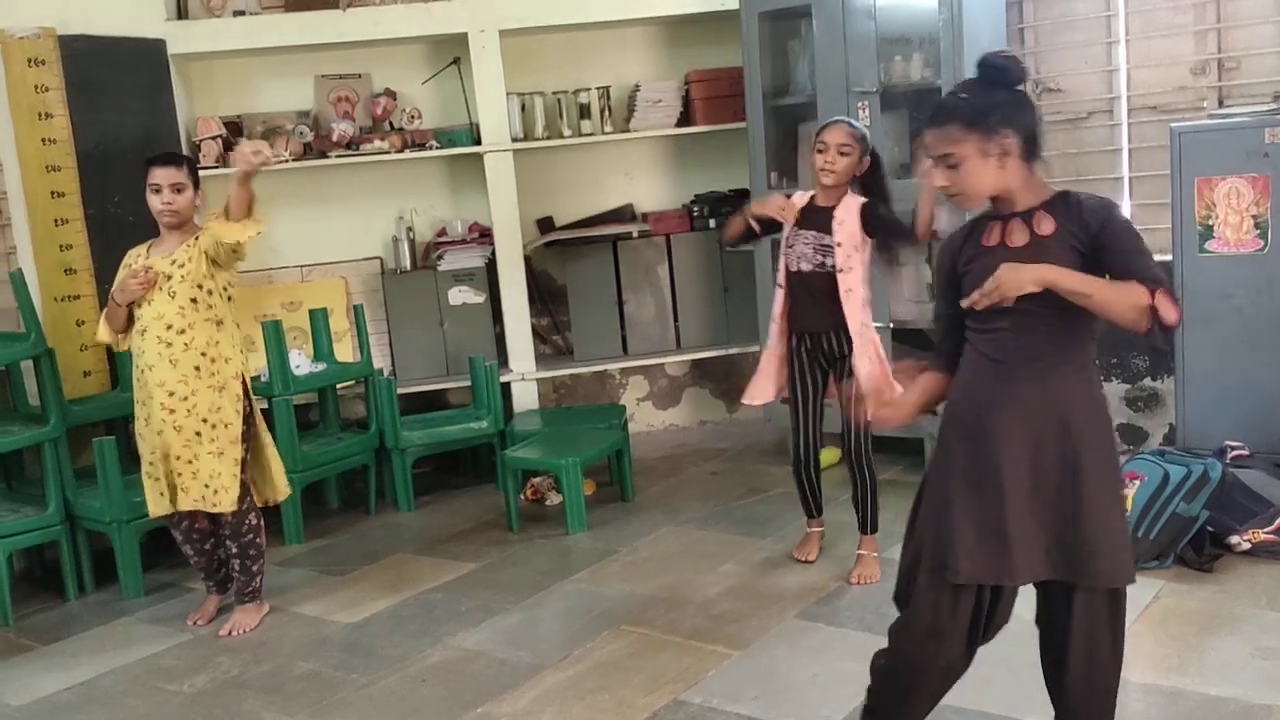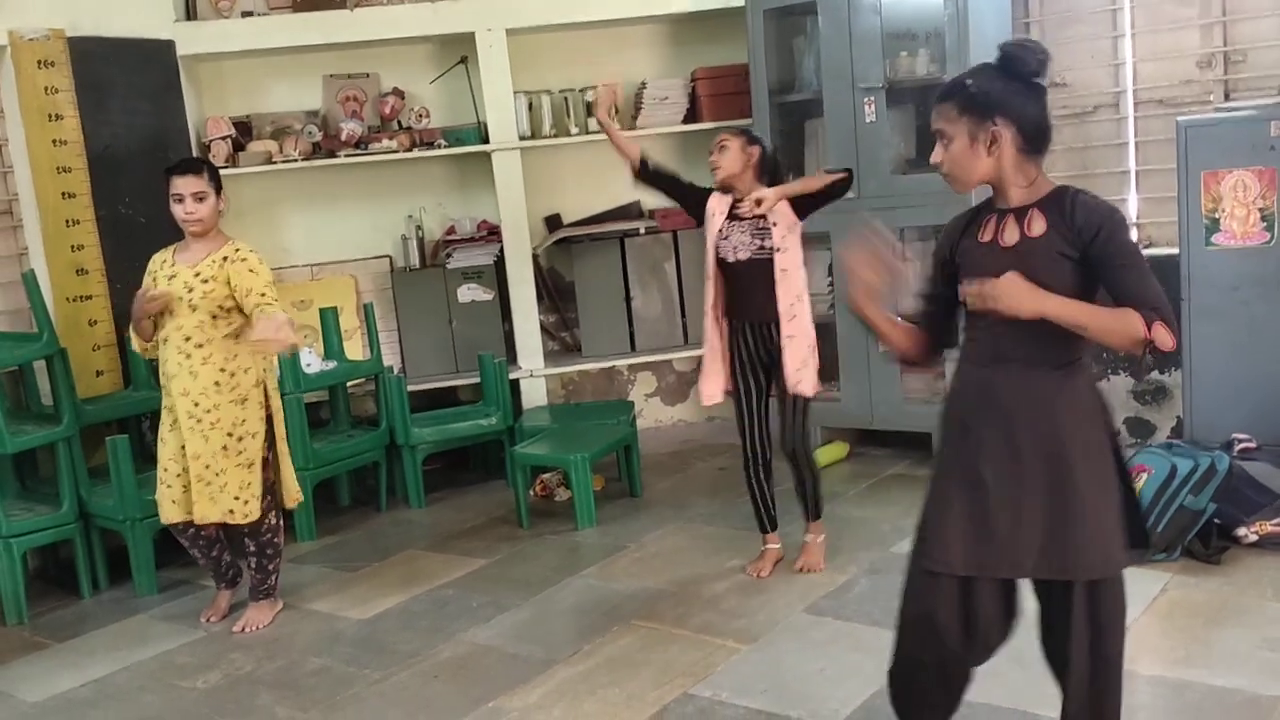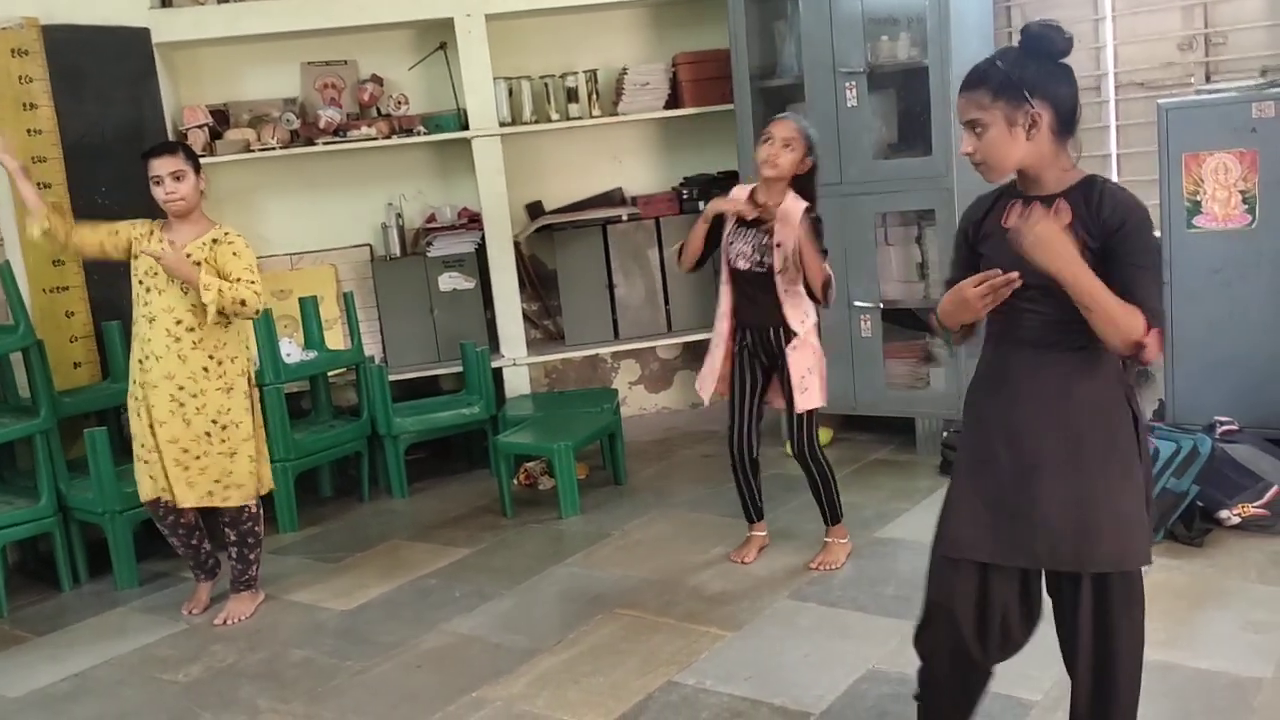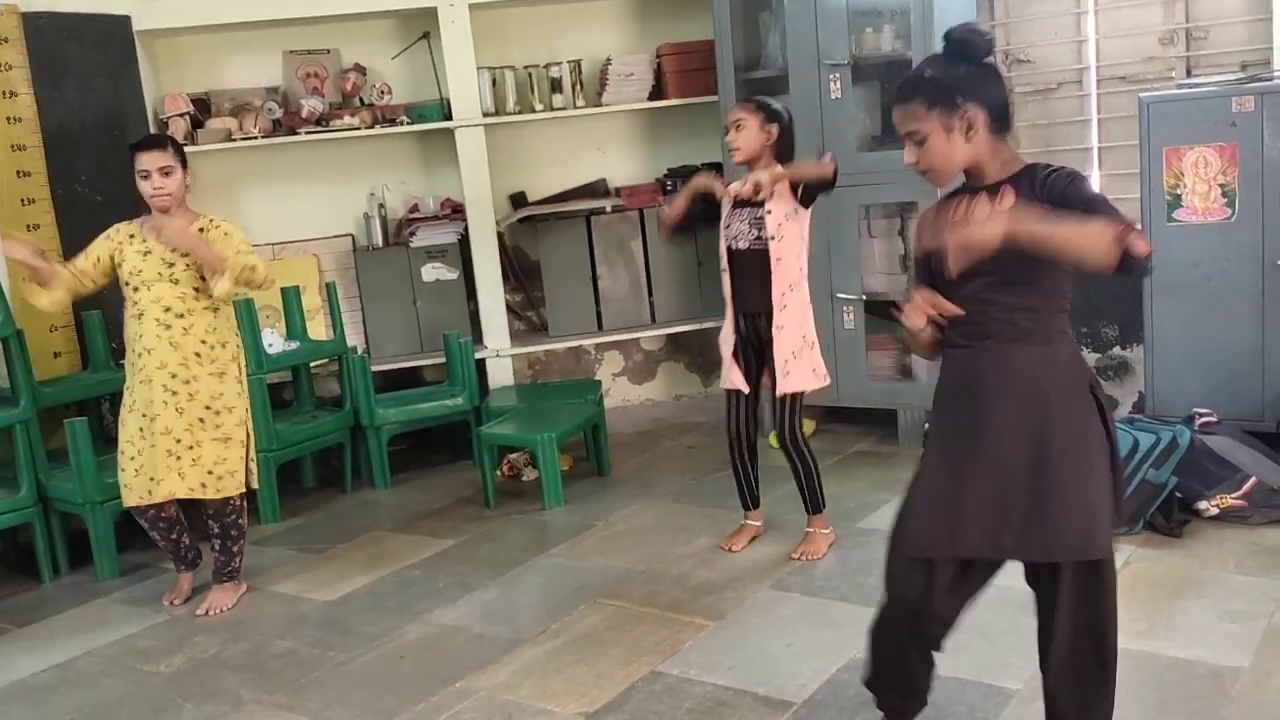
dt=1s
person 1, frame 1
left shoulder: (1090, 217)
right shoulder: (959, 247)
left elbow: (1159, 310)
left wrist: (1047, 275)
right wrist: (902, 404)
left hip: (1067, 442)
right hip: (977, 444)
left knee: (1083, 623)
right knee: (932, 621)
person 1, frame 2
left shoulder: (1086, 218)
right shoulder: (961, 234)
left elbow: (1159, 332)
right elbow: (919, 347)
left wrist: (1039, 301)
right wrist: (867, 304)
left hip: (1063, 447)
right hip: (975, 444)
left knee: (1084, 625)
right knee: (935, 616)
person 1, frame 3
left shoulder: (1114, 211)
right shoulder: (984, 216)
left elbow: (1142, 341)
right elbow: (957, 323)
left wrist: (1065, 263)
right wrist: (949, 311)
left hip: (1089, 437)
right hip: (997, 431)
left knee: (1099, 615)
right knee: (959, 603)
person 1, frame 4
left shoulder: (1051, 188)
right shoulder: (940, 221)
left elbow: (1130, 250)
left wrist: (1010, 224)
right wrist: (918, 320)
left hip: (1052, 417)
right hip: (966, 421)
left knee: (1075, 595)
right knee: (917, 583)
person 2, frame 1
left shoulder: (210, 246)
right shoulder: (135, 259)
left elbow: (236, 228)
right elbow: (115, 335)
left wrist: (243, 177)
right wrist: (118, 299)
left hip: (214, 394)
right hip: (158, 402)
left knee: (230, 493)
right knee: (179, 503)
left ankle: (251, 596)
right ankle: (216, 586)
person 2, frame 2
left shoulder: (239, 259)
right shoulder: (159, 263)
left elbow: (267, 307)
right elbow: (149, 343)
left wrist: (272, 324)
right wrist: (140, 316)
left hip: (236, 402)
right hip: (181, 408)
left knee: (248, 497)
right knee: (181, 507)
left ankle: (265, 593)
right ankle: (226, 582)
person 2, frame 3
left shoulder: (226, 242)
right shoulder: (138, 237)
left elbow: (250, 301)
right elbow: (65, 231)
left wrist: (187, 272)
left hip: (216, 389)
right hip: (156, 391)
left knee: (232, 486)
right knee: (163, 495)
left ankle: (246, 586)
right ankle: (205, 574)
person 2, frame 4
left shoulder: (212, 233)
right shoulder: (118, 239)
left elbow: (252, 273)
right elbow: (66, 281)
left wrist: (191, 242)
left hip: (207, 381)
right hip: (146, 384)
left knee: (219, 479)
right knee: (145, 486)
left ankle: (229, 577)
right ankle: (185, 564)
person 3, frame 1
left shoulder: (864, 212)
right shoulder: (794, 207)
left elbow: (910, 236)
right elbow: (730, 239)
right wrist: (753, 212)
left hip: (848, 340)
right hip: (801, 341)
left knee: (856, 446)
right knee: (802, 446)
left ankle: (868, 548)
right ankle: (815, 524)
person 3, frame 2
left shoulder: (787, 204)
right shoulder: (712, 205)
left elbow: (842, 177)
right elbow: (648, 171)
left wrist: (779, 192)
right wrist: (608, 124)
left hip: (785, 333)
right hip: (739, 337)
left knee: (794, 440)
right knee: (754, 445)
left ankle: (814, 534)
right ankle: (771, 541)
person 3, frame 3
left shoulder: (802, 214)
right shoulder: (733, 202)
left elbow: (820, 292)
right elbow: (688, 263)
left wrist: (799, 238)
right wrist: (710, 214)
left hip: (792, 338)
right hip: (745, 339)
left knee: (804, 445)
right knee: (740, 443)
left ankle: (837, 533)
right ankle: (756, 529)
person 3, frame 4
left shoulder: (793, 187)
right shoulder: (728, 194)
left elbow: (828, 170)
right elbow: (669, 222)
left wrist: (775, 175)
right wrist: (695, 187)
left hip: (785, 322)
right hip: (740, 325)
left knee: (788, 432)
right knee: (738, 429)
left ankle: (819, 524)
right ankle: (751, 517)
